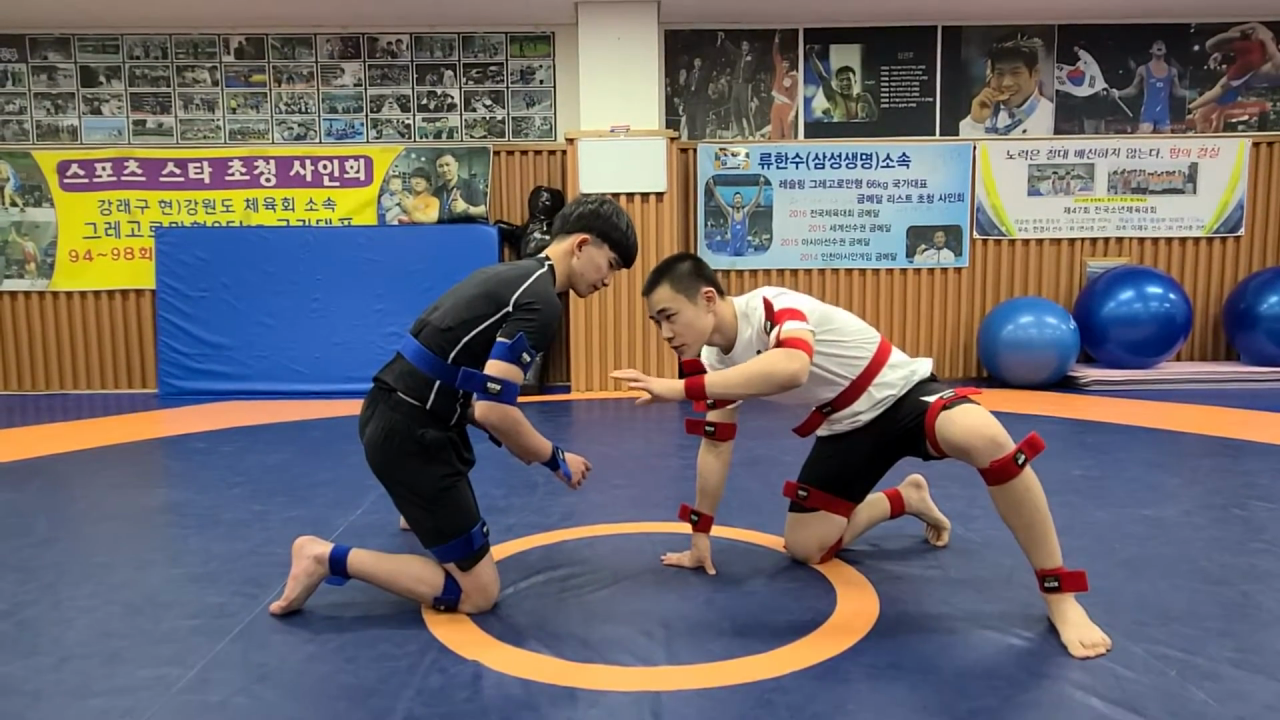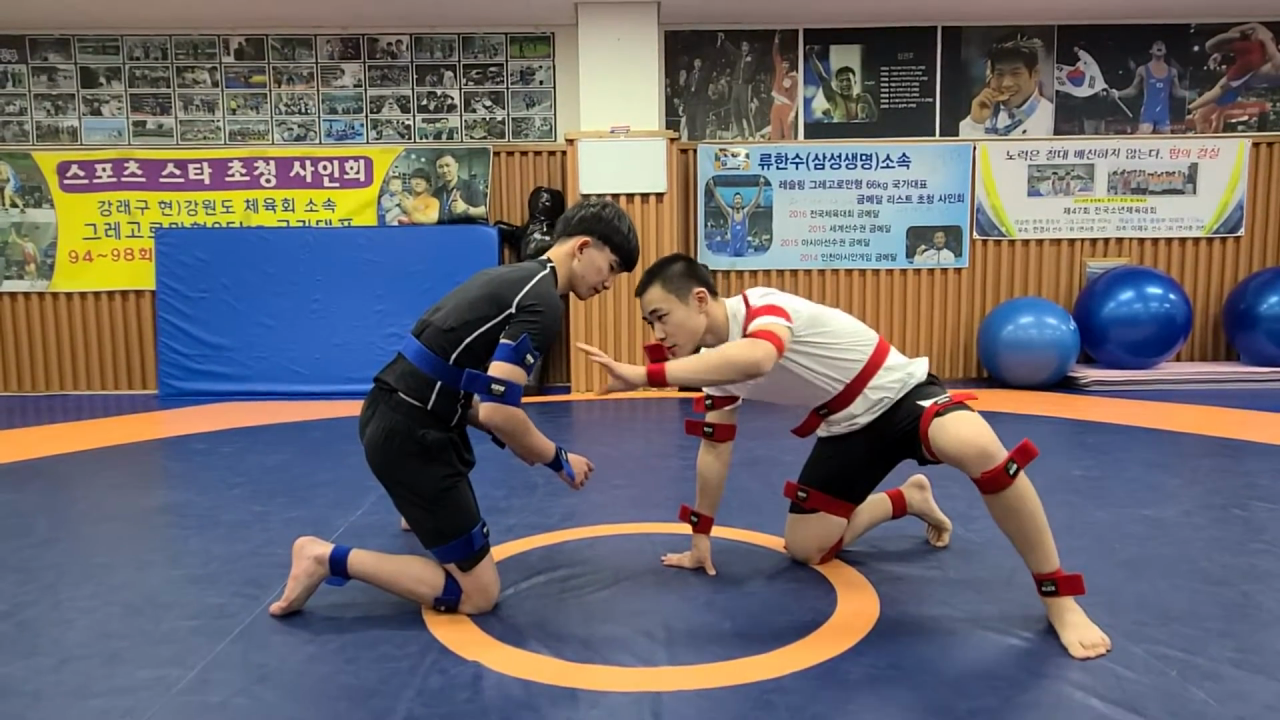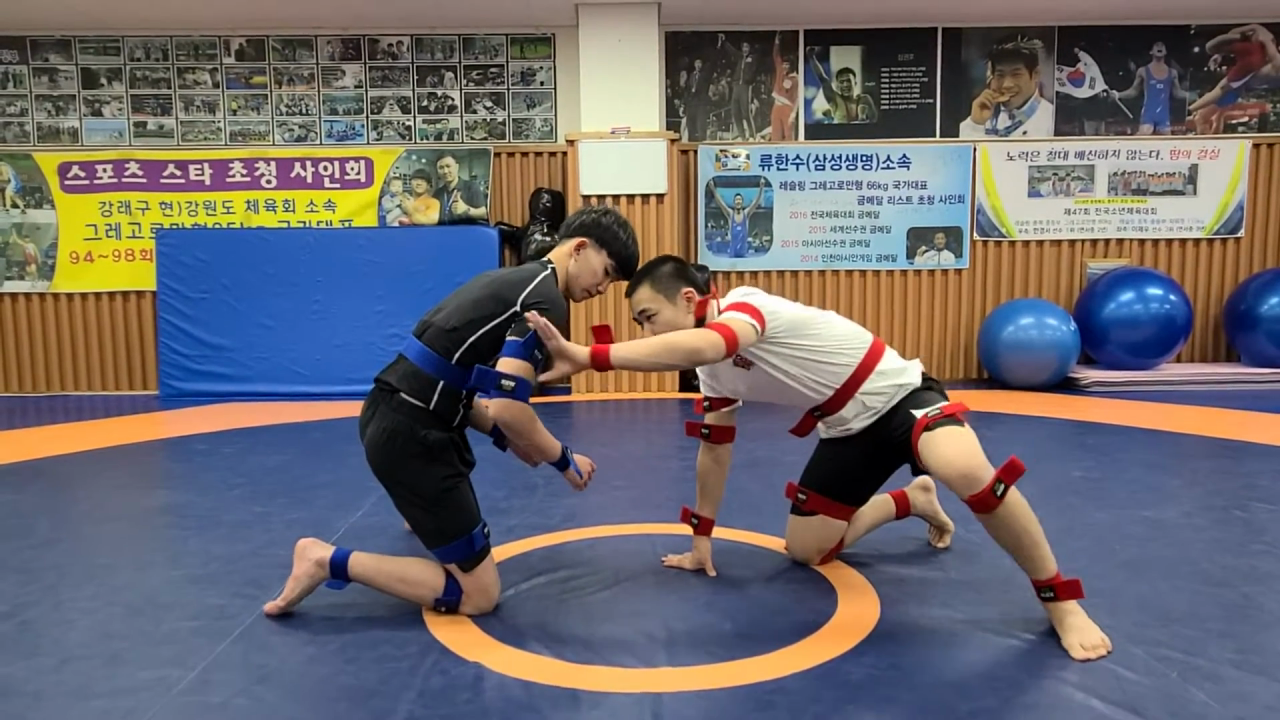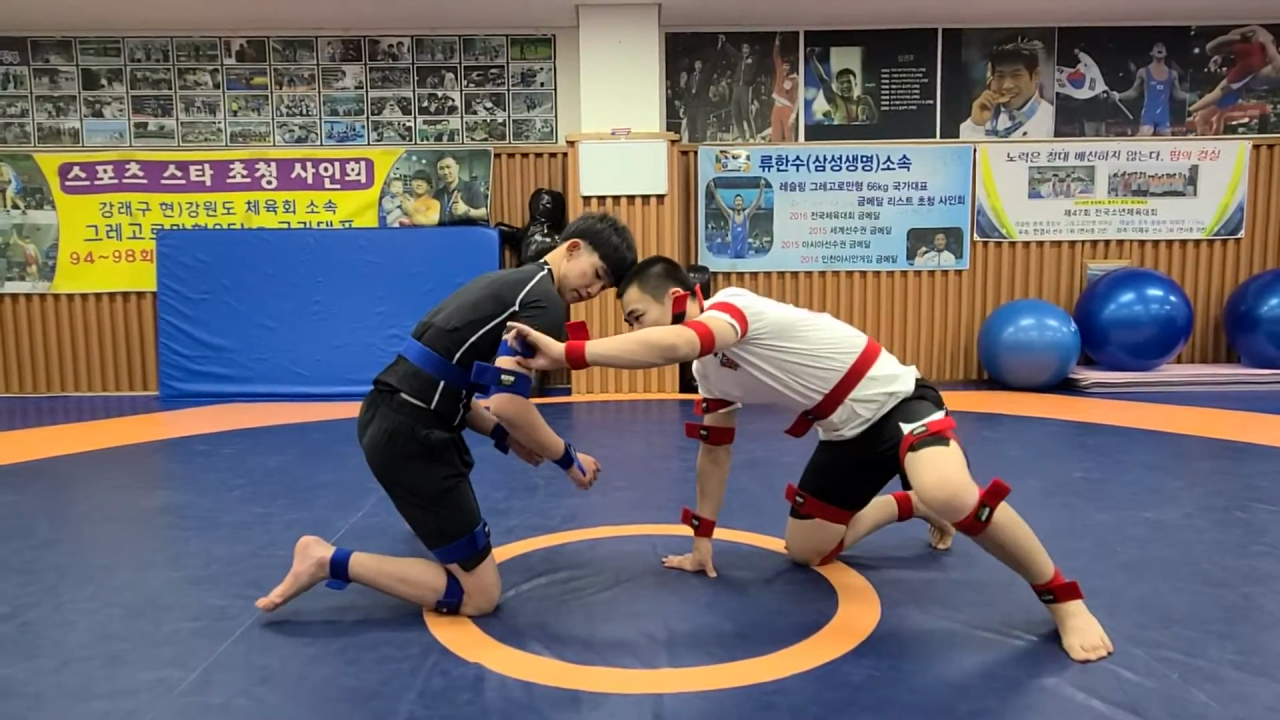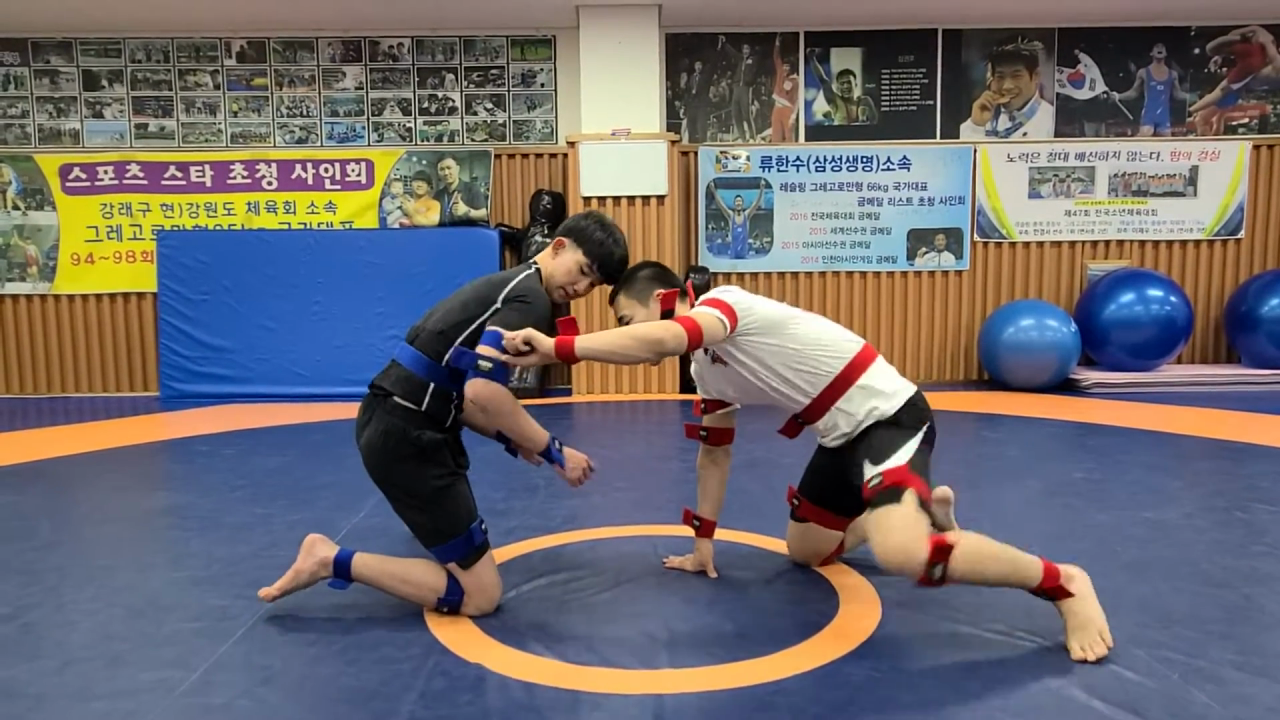
dt=0.2s
person 1, frame 1
left shoulder: (770, 306)
right shoulder: (712, 359)
left elbow: (791, 369)
right elbow: (715, 448)
left wrist: (677, 388)
right wrist: (699, 536)
left hip: (902, 393)
right hip: (846, 428)
left knee: (985, 439)
right knee: (804, 548)
left ankle: (1060, 597)
right ankle: (904, 498)
person 1, frame 2
left shoulder: (760, 305)
right shoulder: (710, 360)
left elbow: (757, 358)
right elbow: (715, 449)
left wrist: (643, 375)
right wrist: (700, 538)
left hip: (900, 394)
right hip: (846, 429)
left knee: (979, 450)
right knee: (804, 548)
left ankle: (1060, 600)
right ankle: (906, 498)
person 1, frame 3
left shoulder: (742, 305)
right shoulder: (711, 369)
left elbow: (706, 345)
right elbow: (715, 450)
left wrist: (589, 356)
right wrist: (702, 540)
left hip: (897, 397)
right hip: (848, 430)
left knee: (966, 471)
right knee: (804, 549)
left ankle: (1061, 601)
right ankle: (910, 499)
person 1, frame 4
left shoulder: (729, 306)
right shoulder: (708, 368)
left elbow: (676, 343)
right elbow: (715, 451)
left wrist: (567, 352)
right wrist: (702, 542)
left hip: (894, 402)
right hip: (848, 433)
left knee: (952, 496)
right knee: (804, 550)
left ankle: (1063, 599)
right ankle: (908, 503)
person 1, frame 5
left shoulder: (723, 303)
right shoulder: (706, 366)
left elbow: (661, 340)
right elbow: (714, 452)
left wrist: (556, 347)
right wrist: (703, 542)
left hip: (884, 413)
right hip: (844, 436)
left knee: (900, 554)
right knee: (804, 550)
left ankle: (1062, 584)
right ankle: (921, 505)
person 2, frame 1
left shoulder: (510, 274)
right shoulder: (541, 302)
right elbow: (493, 409)
left wrist: (508, 437)
right wrist: (556, 460)
left hip: (390, 412)
right hip: (410, 433)
right knee: (477, 593)
left ankle: (422, 509)
right ankle: (329, 558)
person 2, frame 2
left shoulder: (512, 275)
right shoulder: (543, 303)
right elbow: (499, 409)
left wrist: (508, 438)
right wrist: (559, 461)
left hip: (389, 412)
right hip: (411, 433)
right knee: (478, 594)
left ankle: (422, 509)
right ankle: (328, 559)
person 2, frame 3
left shoulder: (511, 279)
right shoulder: (546, 301)
right elbow: (506, 406)
left wrist: (505, 436)
right wrist: (565, 460)
left hip: (388, 413)
right hip: (411, 433)
right knee: (478, 595)
left ankle: (424, 513)
right ankle: (330, 561)
person 2, frame 4
left shoulder: (509, 282)
right shoulder: (545, 303)
right elbow: (508, 403)
left wrist: (504, 436)
right wrist: (569, 459)
left hip: (385, 414)
right hip: (410, 435)
right knee: (478, 595)
right ankle: (330, 560)
person 2, frame 5
left shoulder: (505, 285)
right shoulder: (530, 298)
right elbow: (483, 391)
left wrist: (511, 439)
right wrist: (555, 453)
left hip: (386, 419)
right hip: (406, 437)
right knee: (479, 595)
right ankle: (333, 560)
